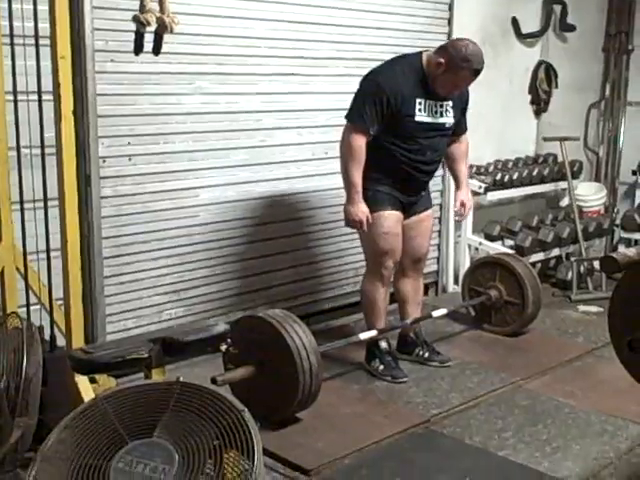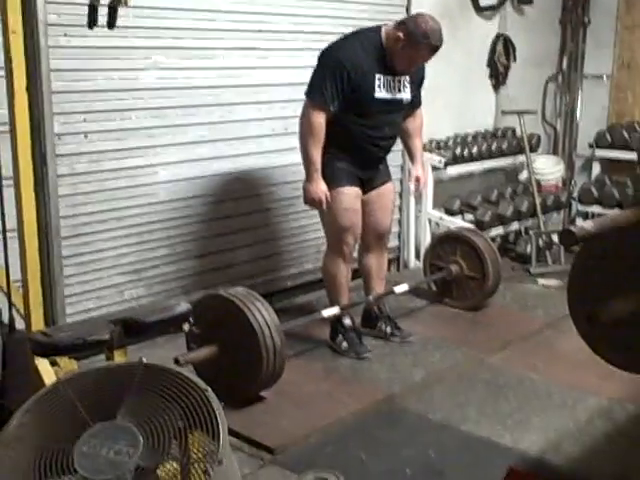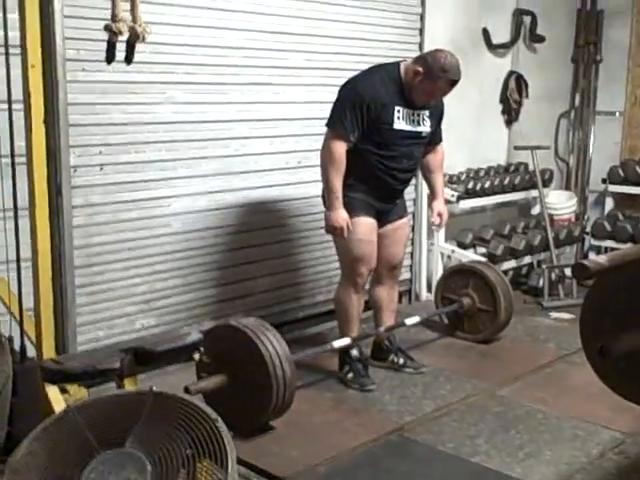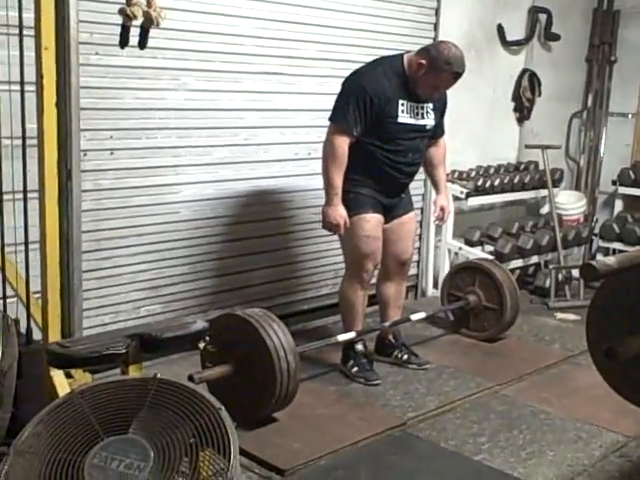
dt=0.7s
person 1, frame 1
left shoulder: (458, 91)
right shoulder: (387, 81)
left elbow: (457, 139)
right elbow: (354, 137)
left wrist: (462, 185)
right wrist: (354, 197)
left hip: (418, 189)
right hip: (380, 187)
left knee: (414, 264)
right knee: (383, 266)
left ankle: (411, 339)
right ankle: (377, 348)
person 1, frame 2
left shoulder: (412, 66)
right shoulder: (346, 57)
left elbow: (411, 115)
right elbow: (314, 115)
left wrist: (417, 161)
right wrist: (314, 176)
left hip: (376, 164)
right hip: (339, 163)
left knee: (379, 238)
right knee: (344, 243)
left ankle: (375, 313)
right ankle: (341, 324)
person 1, frame 3
left shoulder: (433, 102)
right shoulder: (366, 89)
left elbow: (432, 150)
right elbow: (335, 144)
left wrist: (438, 196)
right wrist: (334, 204)
left hip: (393, 198)
right hip: (355, 196)
left knee: (390, 272)
right knee: (358, 273)
left ankle: (384, 345)
right ankle: (349, 354)
person 1, frame 4
left shoulder: (436, 94)
right shoulder: (369, 83)
left elbow: (435, 143)
right elbow: (338, 140)
left wrist: (441, 190)
right wrist: (333, 200)
left hip: (399, 192)
right hip: (361, 190)
left knee: (399, 266)
right knee: (362, 270)
left ankle: (389, 341)
right ankle: (353, 350)
